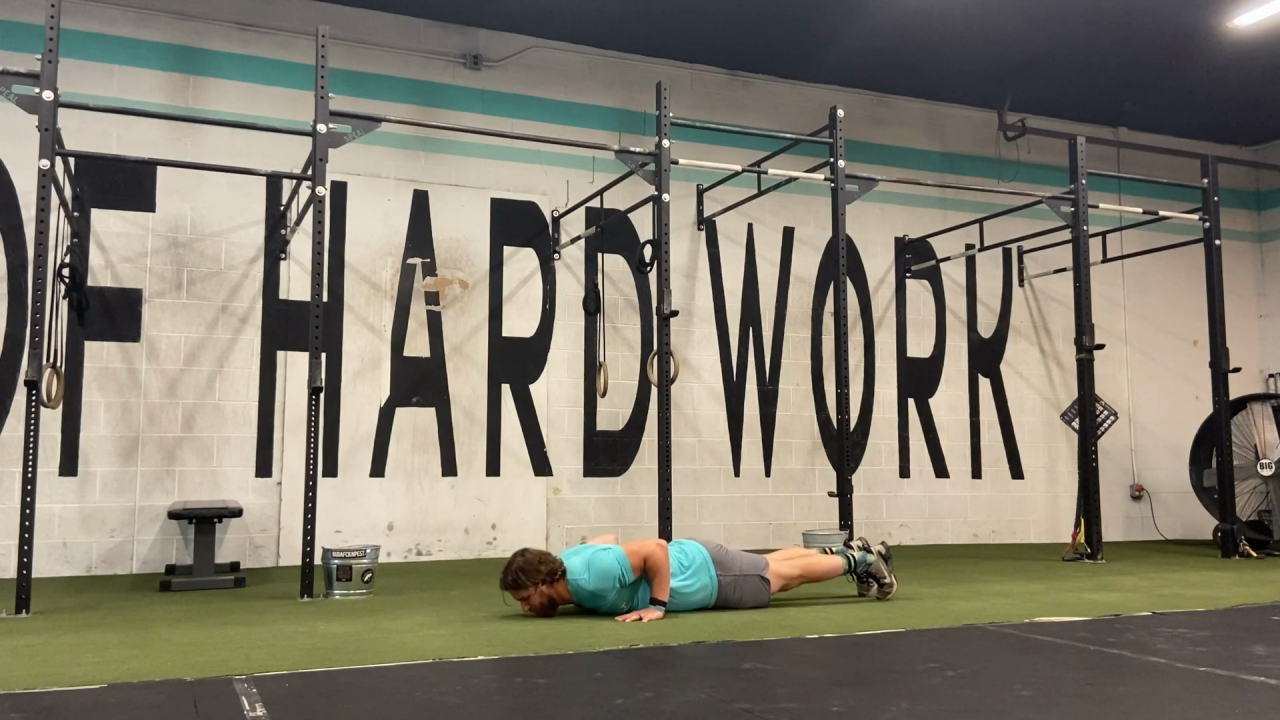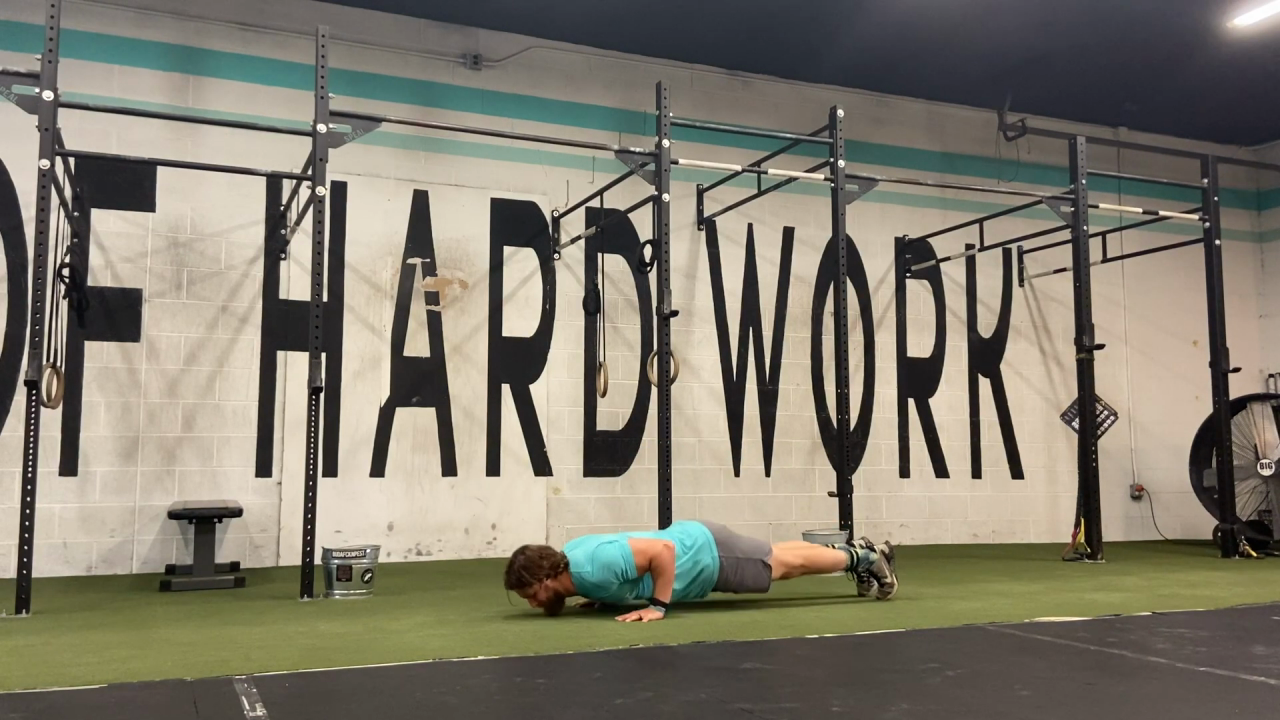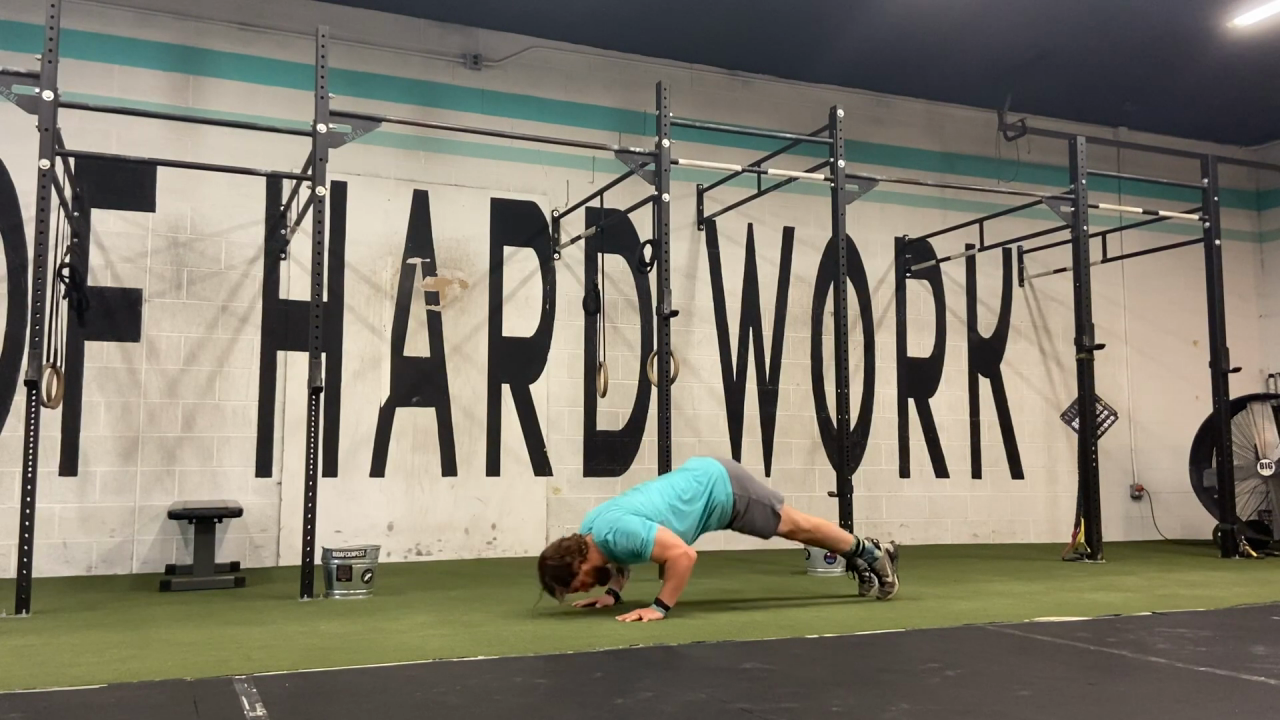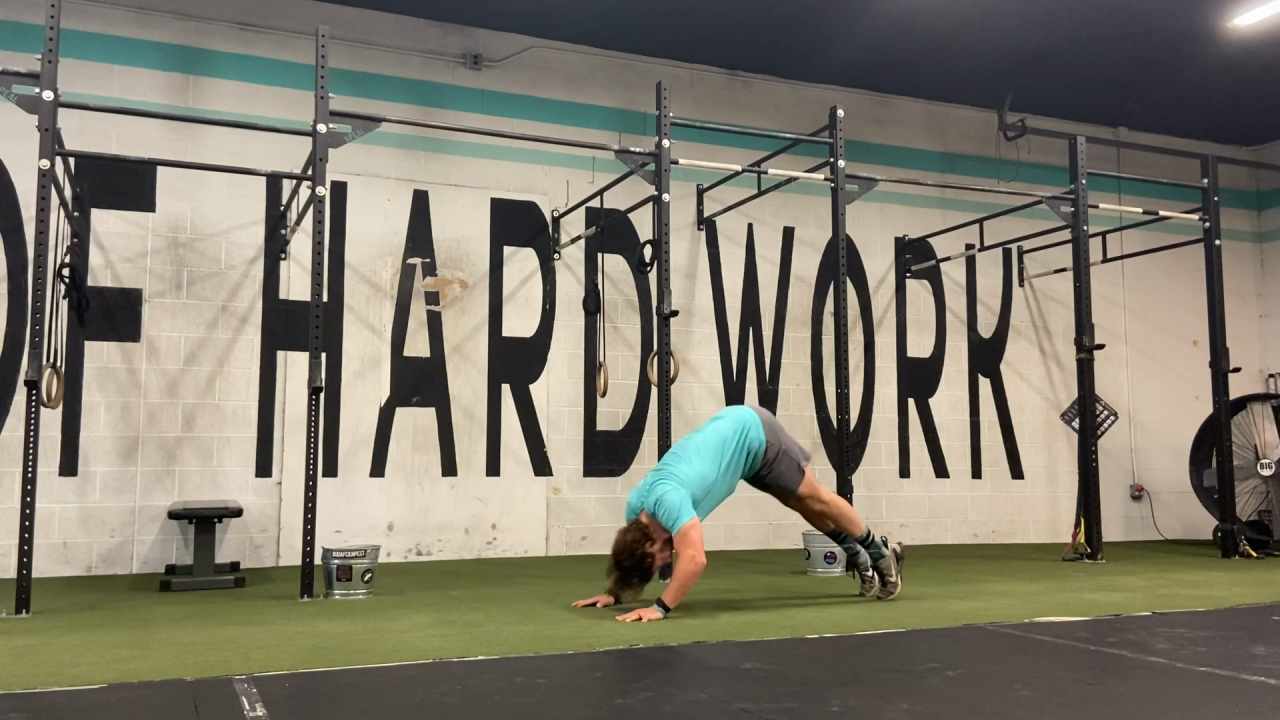
dt=0.4s
person 1, frame 1
left shoulder: (590, 580)
right shoulder: (567, 561)
left elbow: (655, 547)
right elbow: (607, 538)
left wrist: (657, 605)
right wrist: (607, 598)
left hip: (708, 576)
right hip: (690, 558)
left knee: (786, 575)
right knee: (774, 565)
left ankle: (863, 560)
right ankle: (847, 552)
person 1, frame 2
left shoulder: (593, 570)
right shoulder: (568, 554)
left elbow: (663, 550)
left wrist: (659, 605)
right wrist: (606, 595)
left hip: (706, 554)
right hip: (691, 542)
left knee: (789, 563)
right knee: (780, 557)
left ankle: (865, 557)
right ankle: (851, 550)
person 1, frame 3
left shoulder: (615, 532)
right shoulder: (589, 529)
left elbow: (683, 555)
left wrist: (660, 606)
right wrist: (612, 593)
left hip: (720, 488)
right hip: (701, 479)
left knee: (795, 526)
right knee: (792, 528)
left ankle: (872, 553)
right ankle: (858, 558)
person 1, frame 4
left shoulder: (666, 501)
right shoulder: (637, 504)
left elbow: (694, 559)
right elbow: (649, 555)
left wrist: (660, 608)
right wrist: (613, 594)
left hip: (753, 432)
right hip: (730, 430)
left knee: (813, 497)
right knee: (799, 502)
left ankle: (881, 553)
right ankle: (858, 556)
